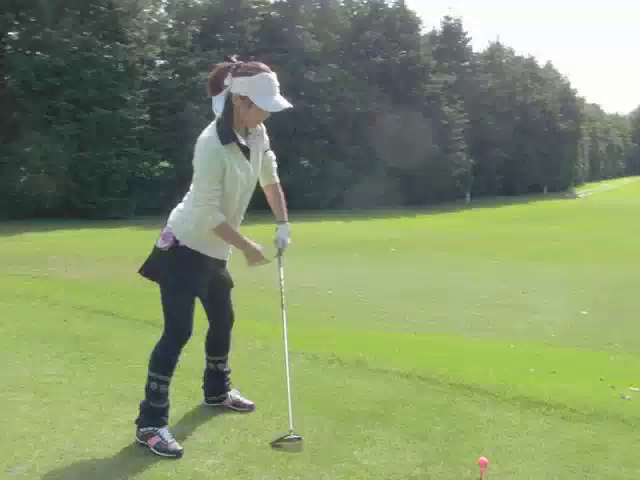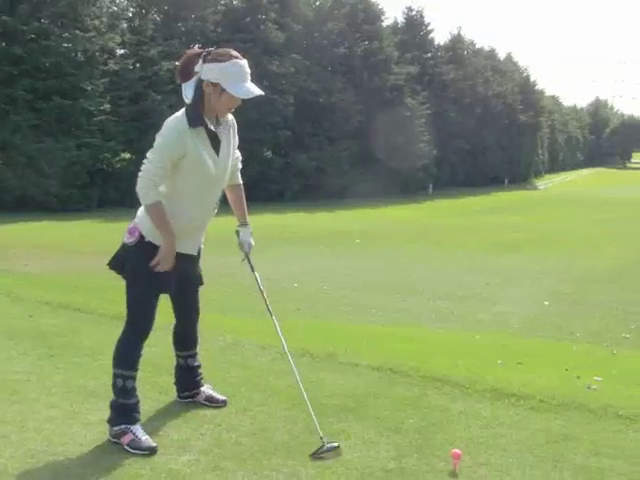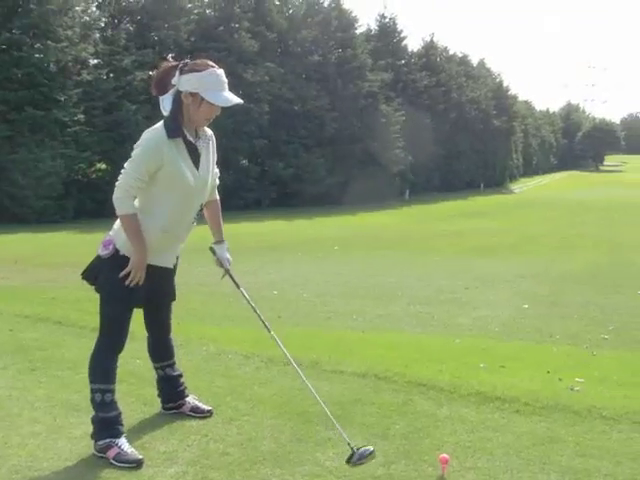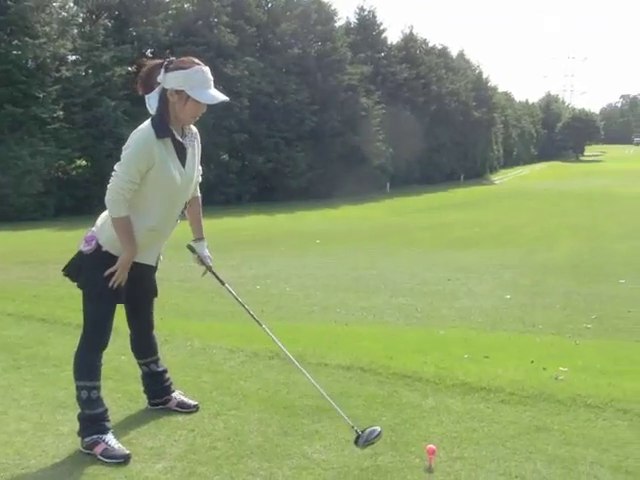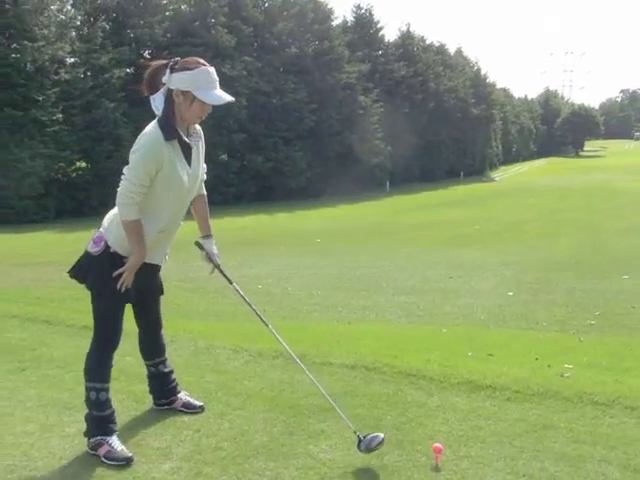
dt=0.2s
person 1, frame 1
left shoulder: (257, 135)
right shoulder: (213, 144)
left elbow: (269, 178)
right elbow: (208, 214)
left wrist: (282, 224)
right wrist: (247, 247)
left hip: (214, 249)
right hip: (185, 246)
left knee: (222, 320)
right knee: (178, 330)
left ankle: (217, 390)
right ankle: (151, 422)
person 1, frame 2
left shoulder: (228, 126)
right shoulder: (179, 129)
left elbow: (232, 178)
right elbow: (146, 186)
left wrist: (244, 226)
right wrist: (167, 241)
left hip: (189, 244)
right hip: (153, 243)
left knee: (188, 317)
right knee: (139, 326)
left ankle: (190, 386)
right ankle: (122, 419)
person 1, frame 3
left shoulder: (207, 140)
right shoulder: (157, 140)
left elbow: (210, 195)
right elbow: (123, 197)
left wrist: (220, 243)
right wrist: (140, 253)
left hip: (164, 258)
right hip: (127, 256)
left knee: (161, 330)
right knee: (112, 339)
left ankle: (173, 397)
right ankle: (106, 433)
person 1, frame 4
left shoulder: (192, 137)
right shoulder: (146, 140)
left elbow: (191, 193)
right elbow: (116, 199)
left wrist: (199, 241)
right wrist: (129, 253)
left hip: (145, 254)
right hip: (110, 252)
left knee: (143, 327)
right knee: (96, 336)
left ankle: (159, 393)
right ankle: (94, 429)
person 1, frame 5
left shoulder: (196, 136)
right shoulder: (154, 142)
left elbow: (197, 190)
right elbow: (127, 202)
left wrist: (207, 240)
right wrist: (136, 256)
left hip: (149, 253)
right hip: (116, 252)
left knee: (151, 326)
right knee: (106, 337)
left ankle: (165, 392)
right ankle: (99, 431)
